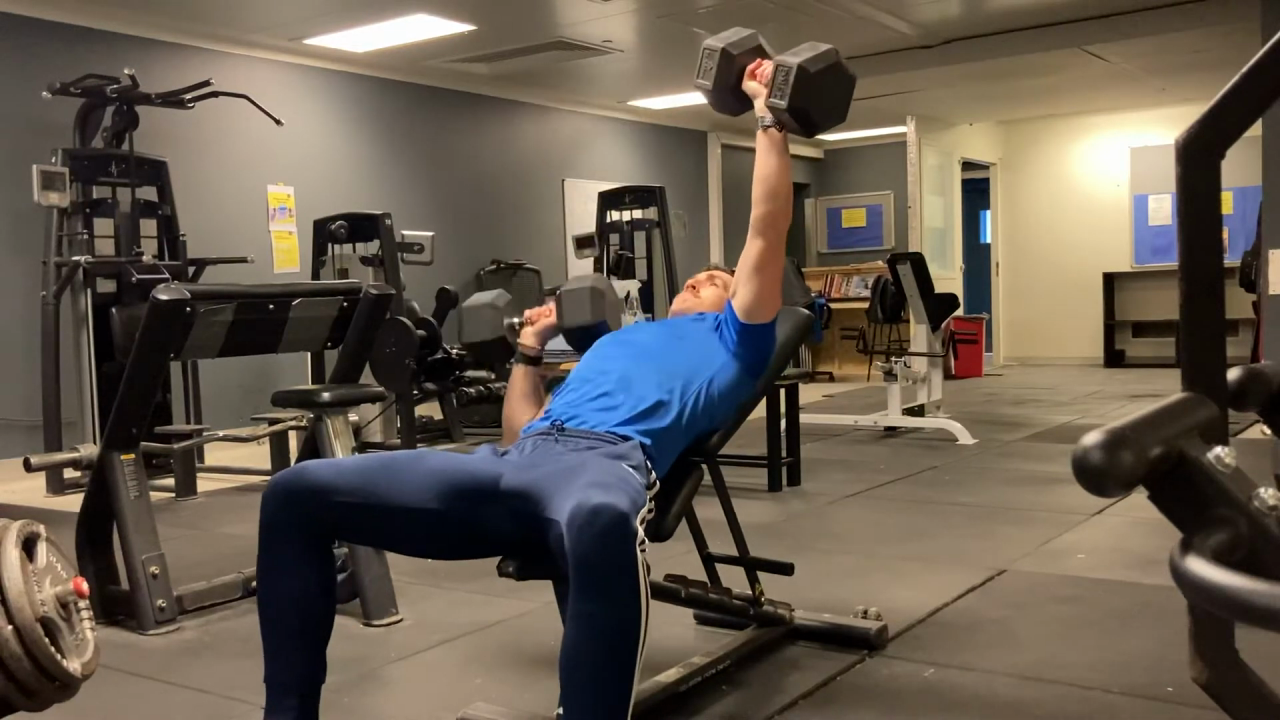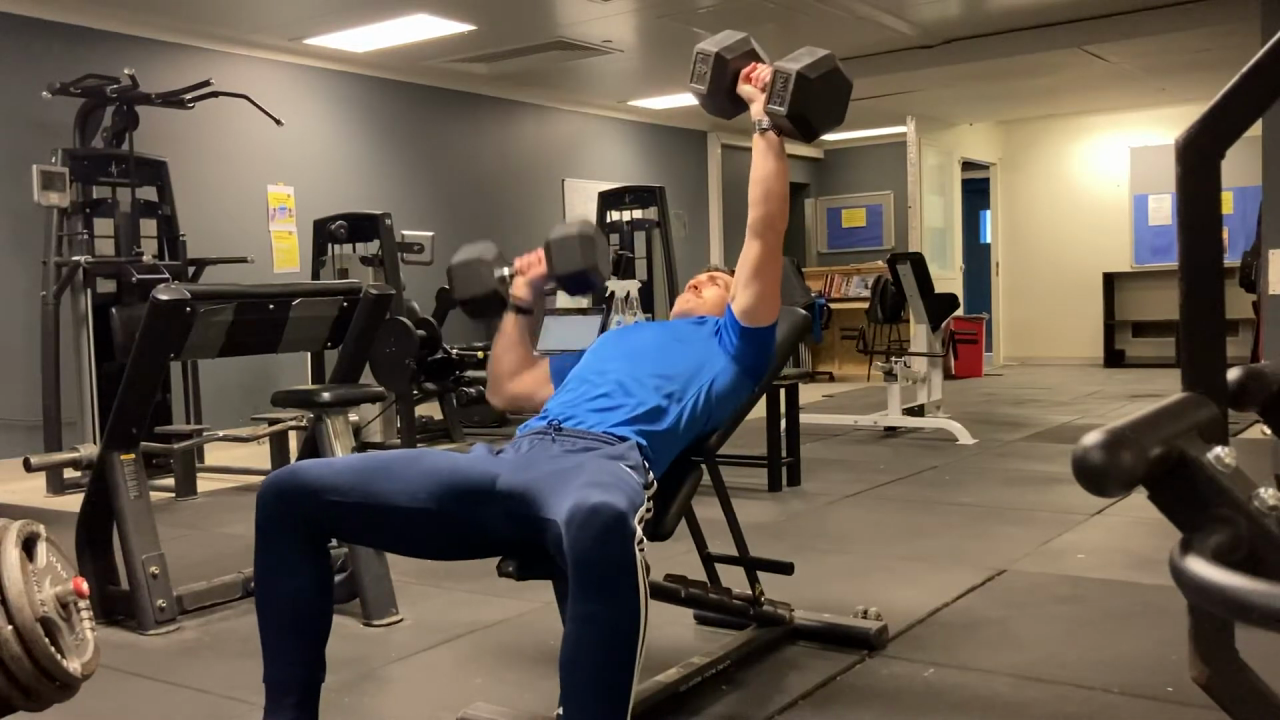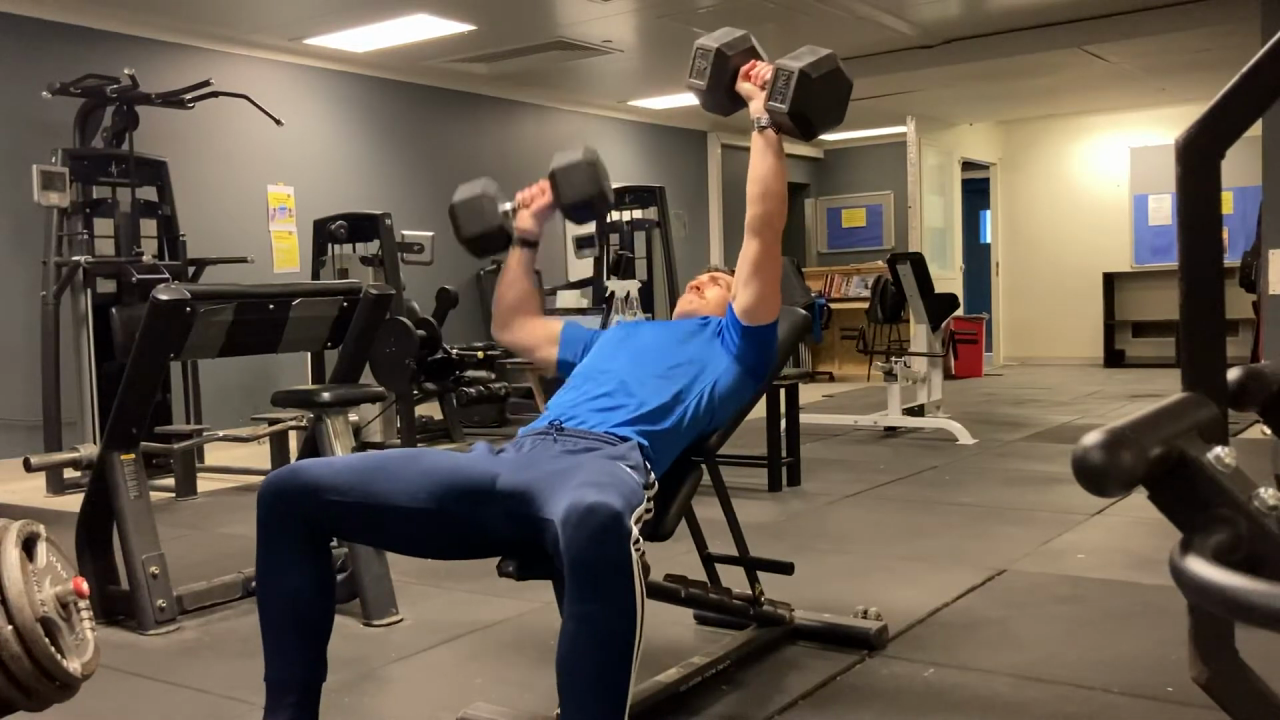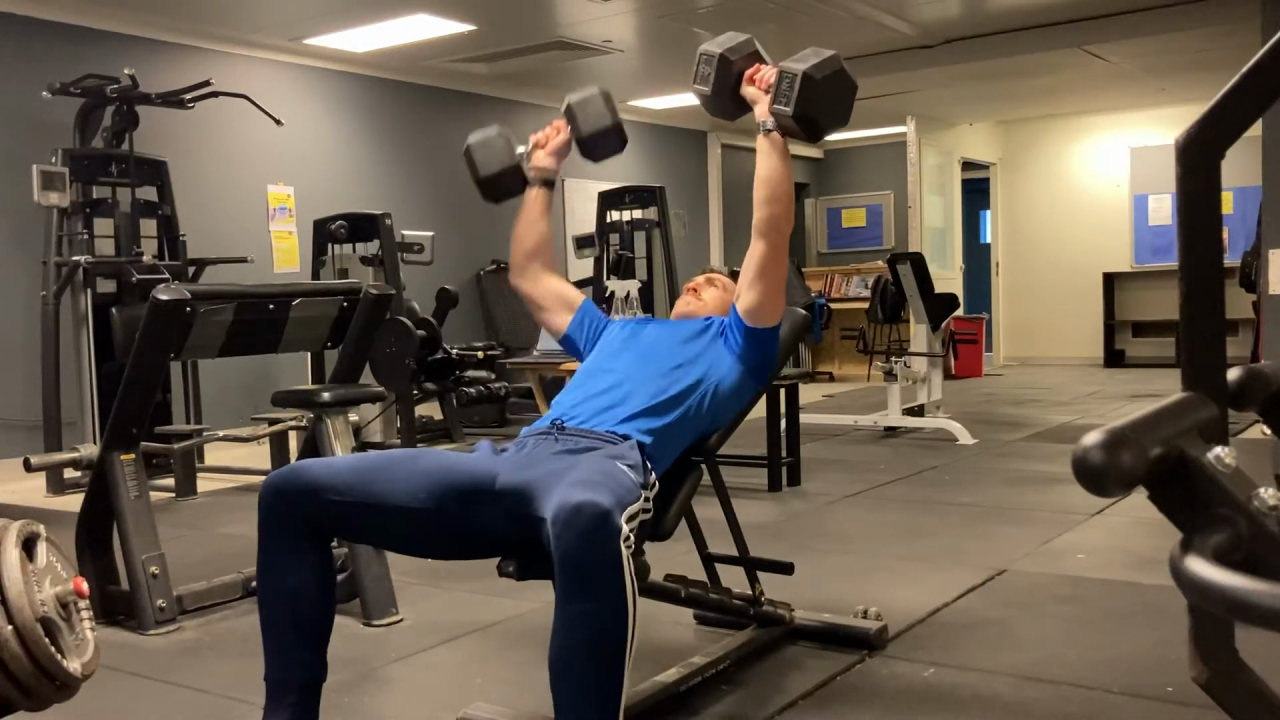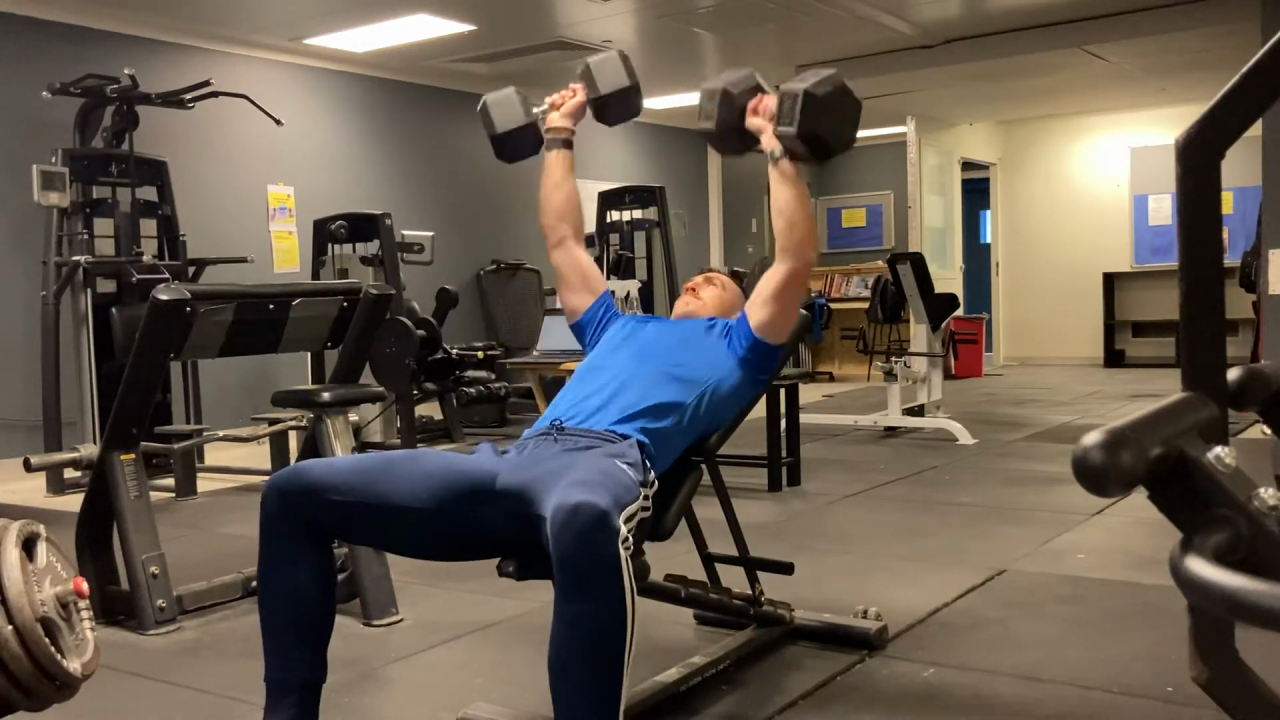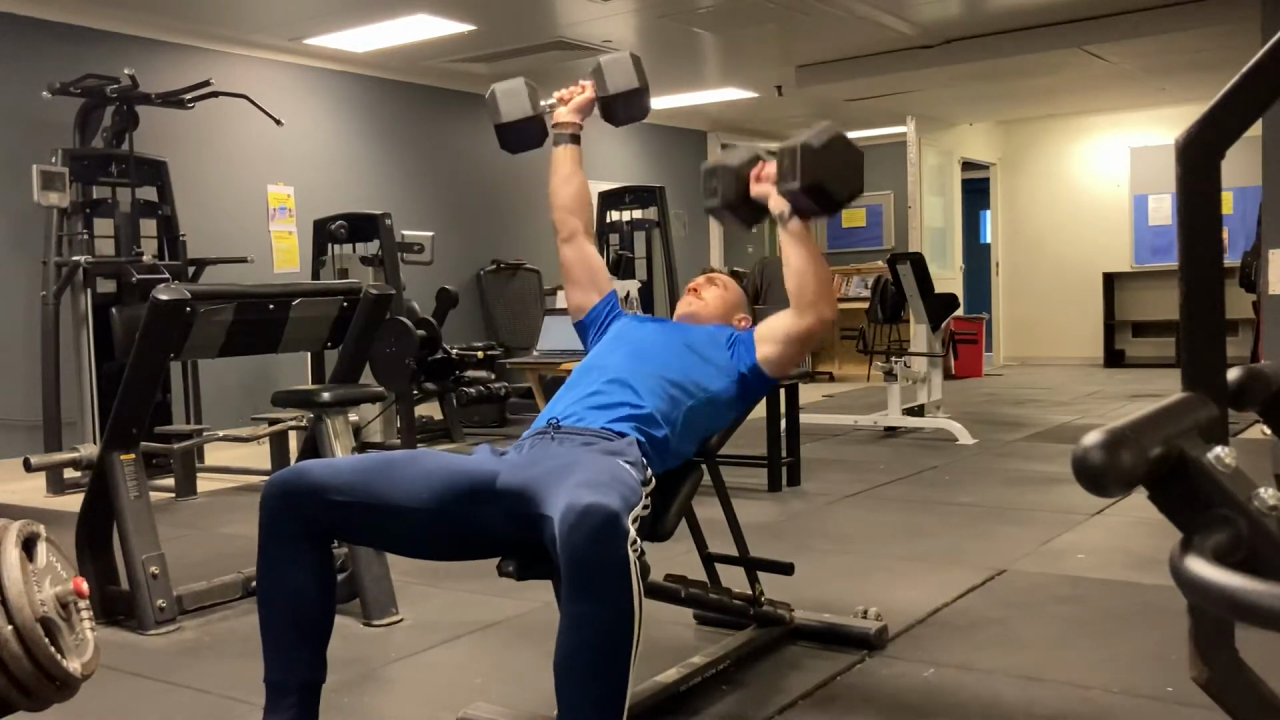
dt=0.2s
person 1, frame 1
left shoulder: (730, 339)
right shoulder: (612, 342)
left elbow: (766, 235)
left wrist: (769, 118)
right wrist: (528, 348)
left hip: (609, 461)
right hip: (513, 465)
left knee: (601, 522)
right knee: (295, 494)
person 1, frame 2
left shoulder: (731, 343)
right shoulder: (615, 339)
left elbow: (764, 236)
right elbow: (506, 389)
left wrist: (766, 121)
right wrist: (520, 298)
left hip: (607, 461)
right hip: (512, 457)
left knee: (599, 522)
right knee: (291, 493)
person 1, frame 3
left shoulder: (733, 344)
right shoulder: (617, 336)
left elbow: (762, 235)
right elbow: (512, 329)
left wrist: (764, 119)
right wrist: (527, 234)
left hip: (609, 460)
right hip: (512, 458)
left knee: (594, 521)
right knee: (291, 492)
person 1, frame 4
left shoulder: (733, 344)
right shoulder: (619, 332)
left elbow: (769, 237)
right elbow: (530, 274)
left wrist: (768, 121)
right wrist: (541, 174)
left hip: (608, 460)
right hip: (515, 458)
left knee: (582, 518)
right knee: (293, 491)
person 1, frame 5
left shoulder: (735, 347)
right shoulder: (620, 328)
left elbow: (792, 264)
right elbow: (564, 242)
left wrist: (777, 148)
right wrist: (559, 137)
left hip: (608, 460)
right hip: (515, 458)
left knee: (582, 520)
right knee: (296, 491)
person 1, frame 6
left shoulder: (735, 353)
right shoulder: (620, 327)
left elbow: (811, 315)
right elbow: (573, 235)
left wrist: (785, 211)
right wrist: (567, 129)
left hip: (607, 459)
right hip: (513, 459)
left knee: (592, 522)
right knee: (295, 492)
